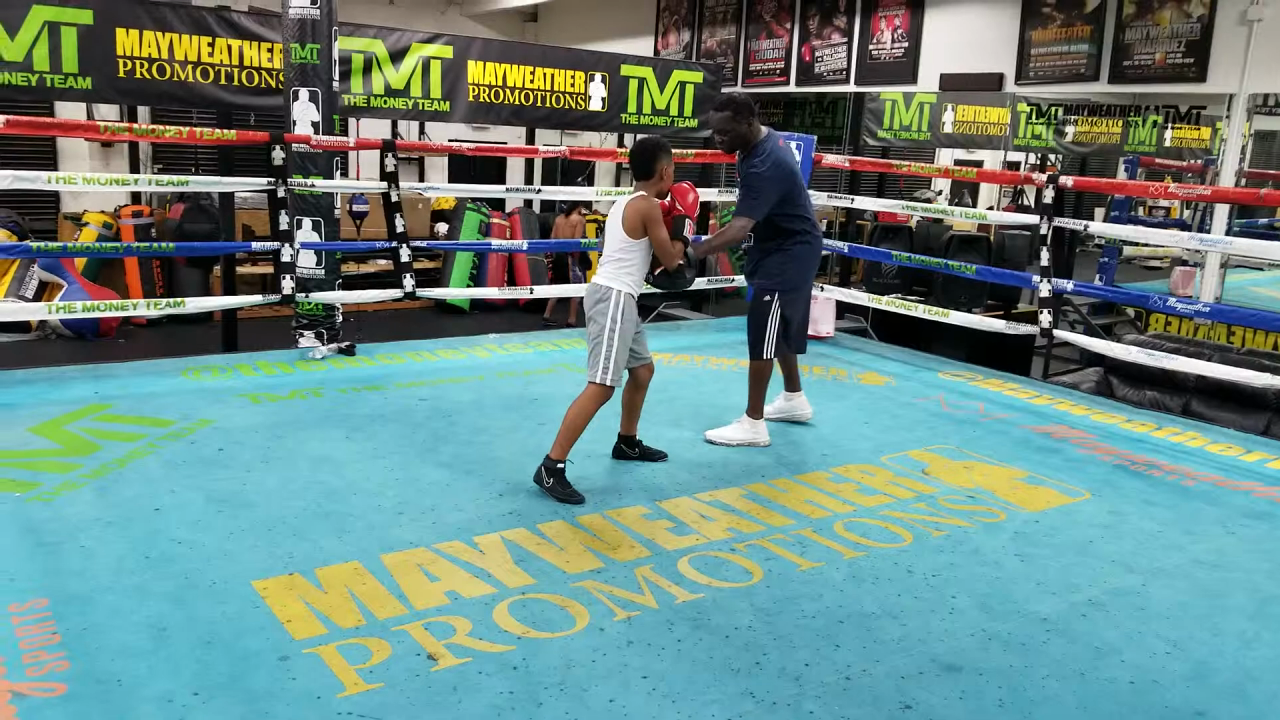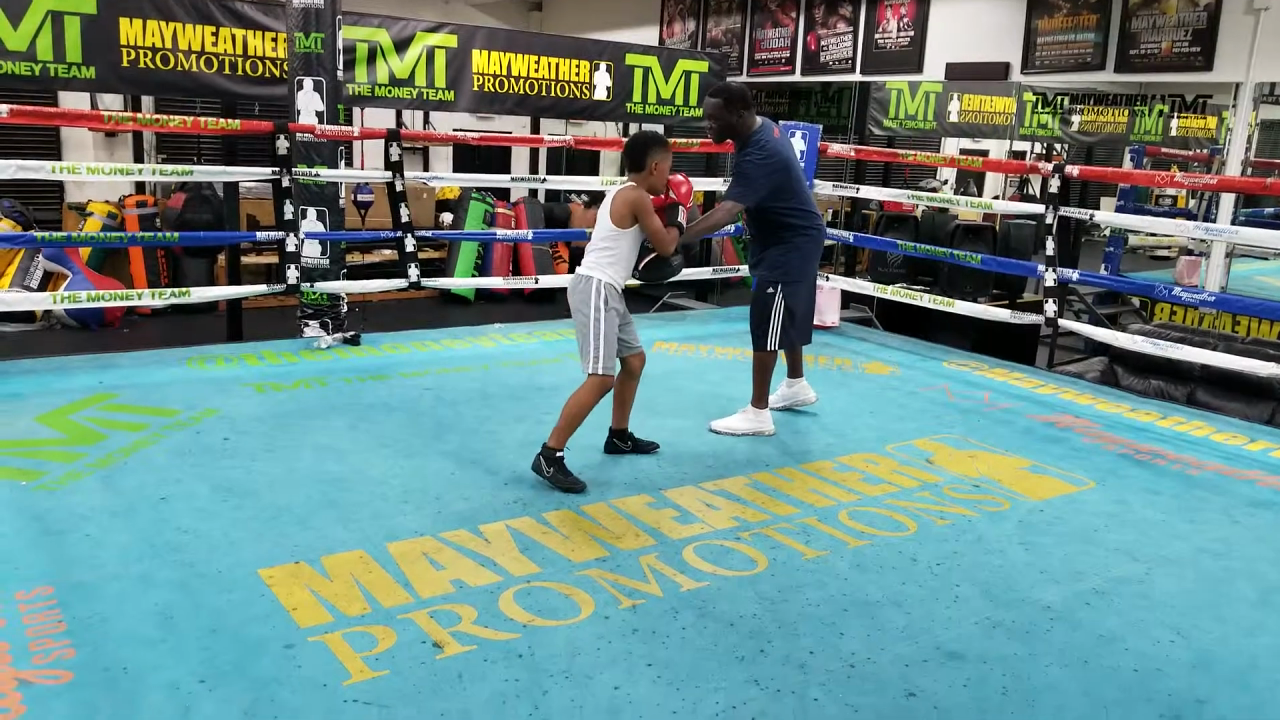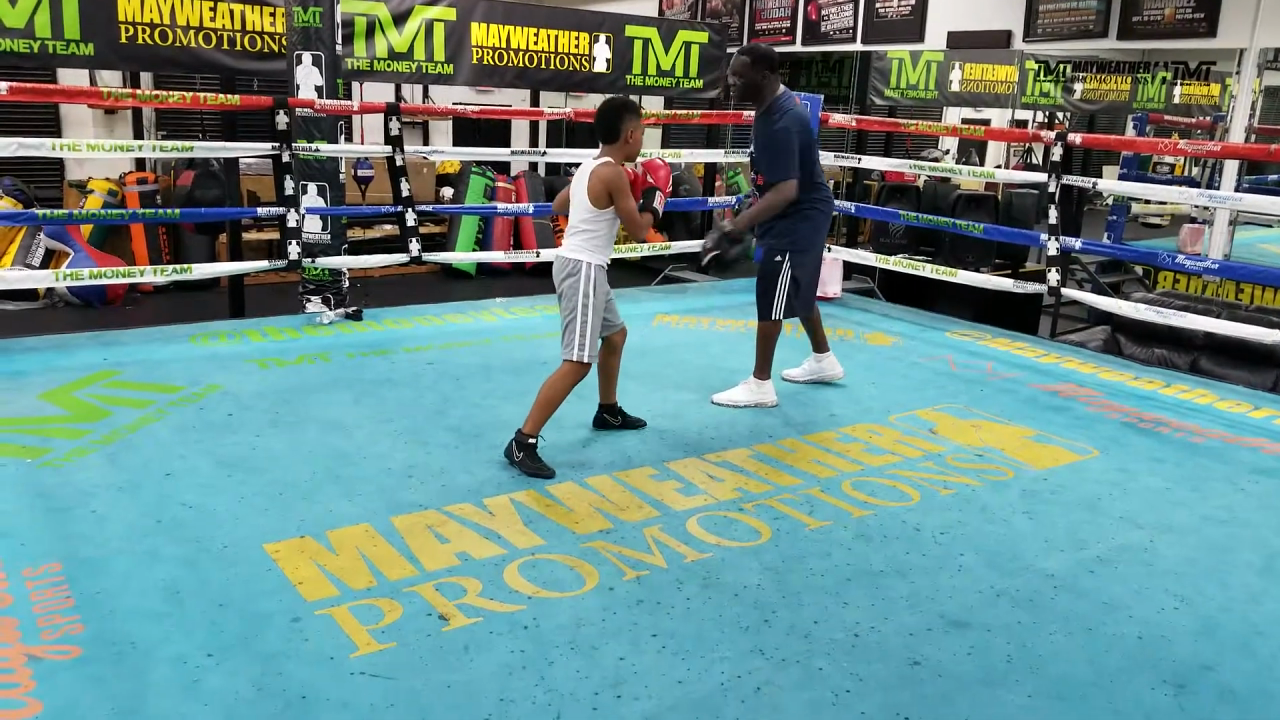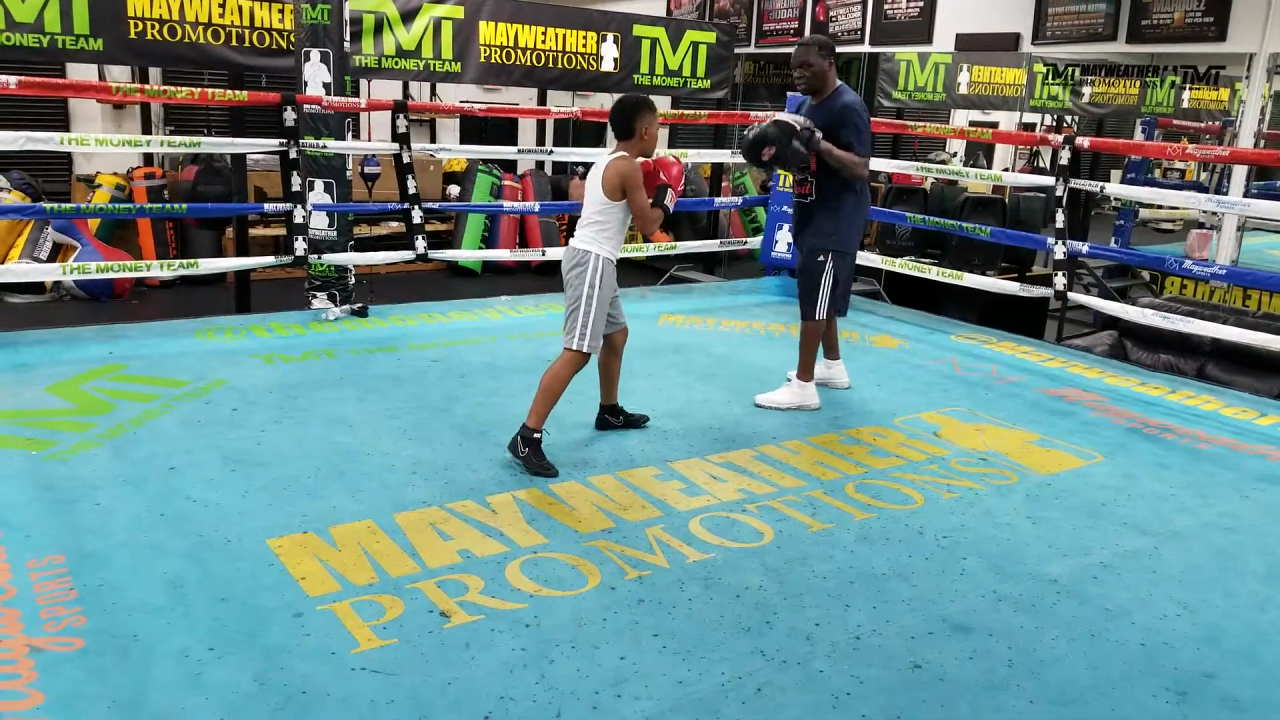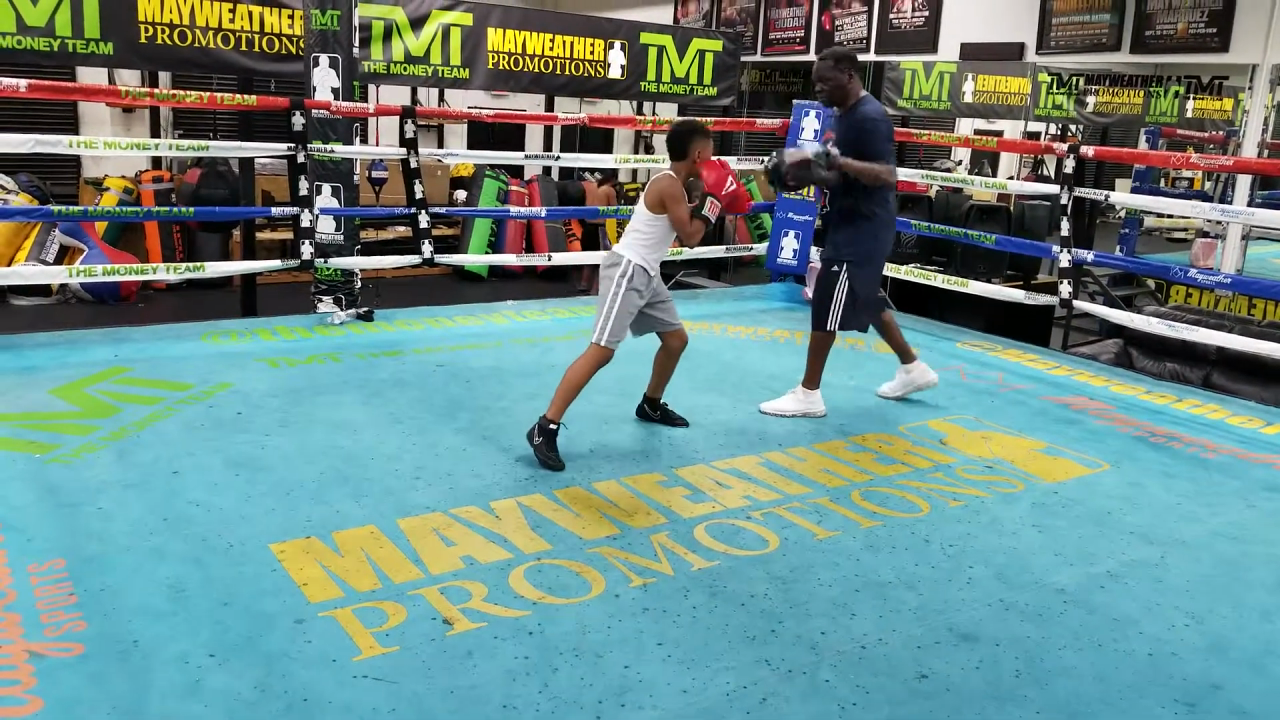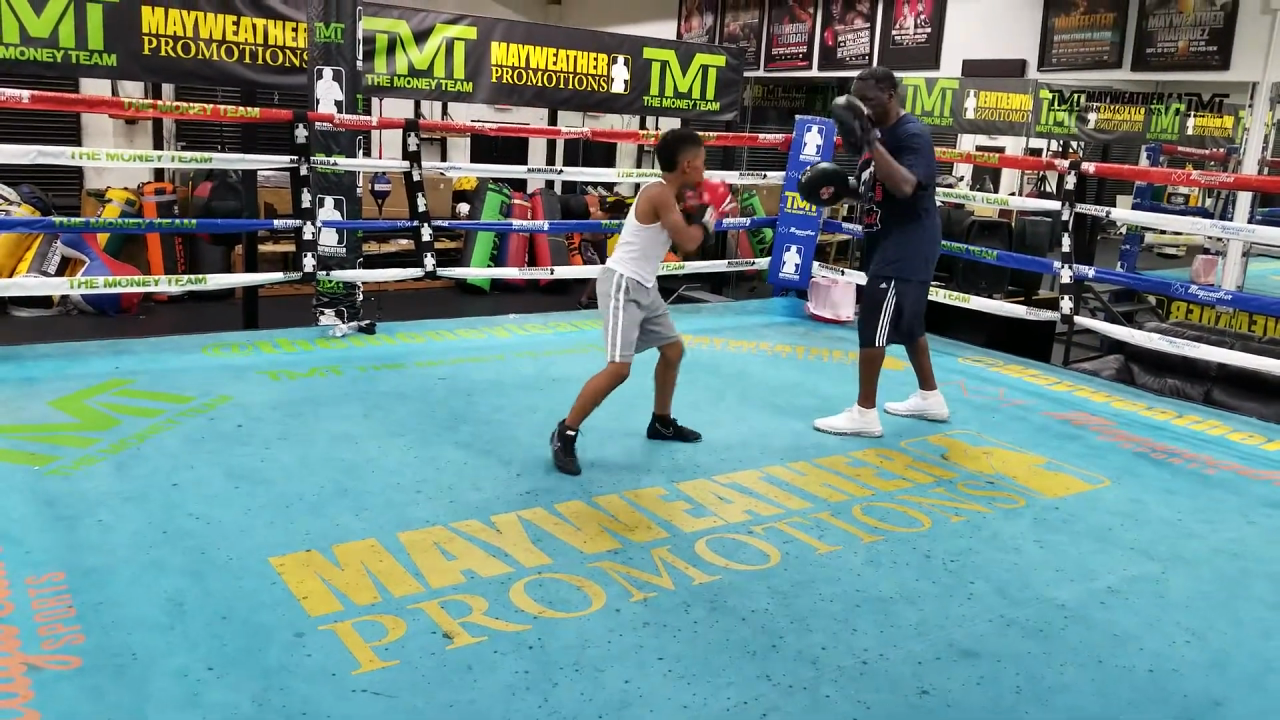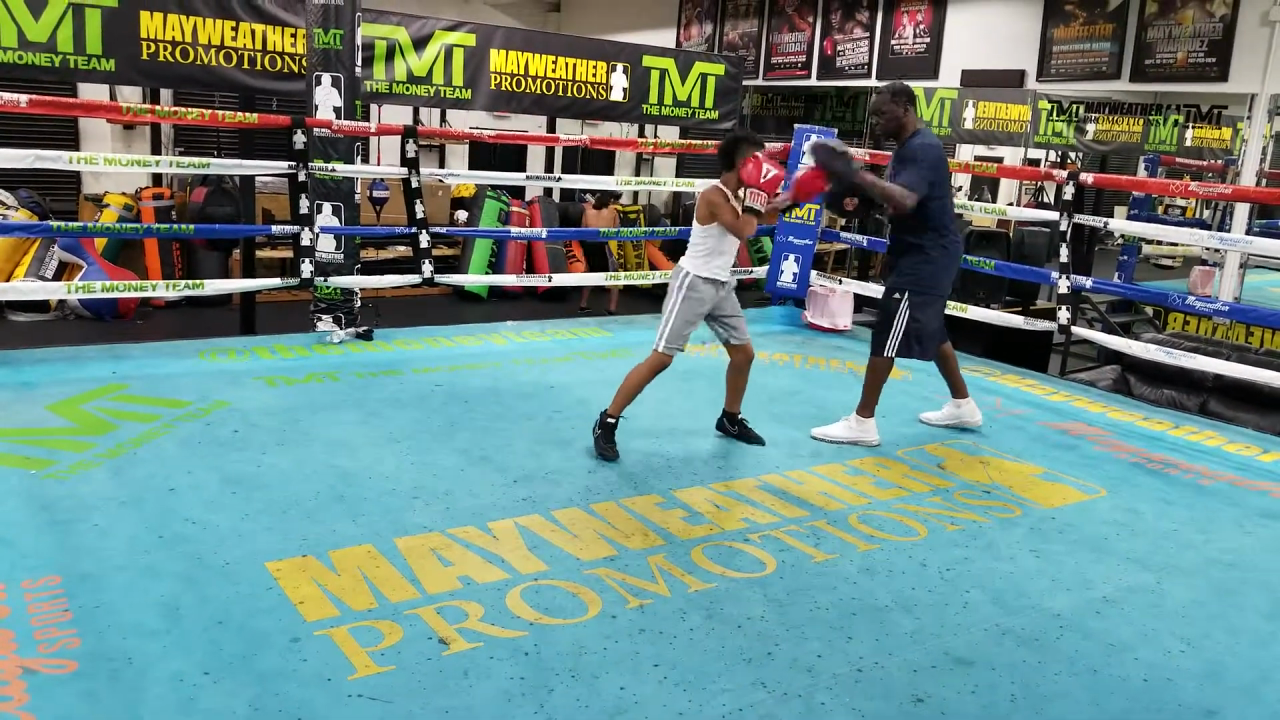
dt=0.7s
person 1, frame 1
left shoulder: (765, 164)
right shoulder: (764, 141)
left elbow: (739, 227)
left wrist: (692, 252)
left hip: (789, 252)
right hip: (782, 247)
left knee: (762, 332)
right knee: (781, 327)
left ankle: (753, 424)
right ankle: (794, 399)
person 1, frame 2
left shoulder: (760, 155)
right shoulder: (763, 128)
left elbow: (725, 212)
left wrist: (676, 238)
left hip: (791, 243)
right hip: (790, 237)
left knee: (766, 323)
right knee: (786, 315)
left ankle: (757, 414)
right ankle: (796, 386)
person 1, frame 3
left shoulder: (782, 121)
right shoulder: (771, 107)
left elbow: (785, 192)
left wrist: (733, 226)
right wrist: (748, 216)
left hip: (800, 217)
right hip: (797, 217)
left knee: (771, 296)
right knee: (797, 290)
left ankle: (760, 385)
right ankle: (823, 360)
person 1, frame 4
left shoulder: (848, 106)
right shoulder: (805, 105)
left elbow: (860, 169)
left wrist: (816, 140)
right wrist: (772, 151)
left hip: (838, 216)
right hip: (812, 213)
left knee: (815, 297)
right knee: (820, 294)
left ankle: (803, 386)
right ankle: (832, 366)
person 1, frame 5
left shoulder: (869, 117)
right shoulder: (844, 114)
left elbow: (885, 175)
left wrist: (833, 161)
right wrist: (812, 167)
left hip: (861, 226)
right hip: (851, 224)
left knee: (826, 306)
right knee: (868, 301)
left ankle: (808, 394)
right ankle: (914, 369)
person 1, frame 6
left shoulder: (912, 134)
right shoulder: (878, 132)
left elbow: (904, 186)
left wrist: (870, 142)
left hip: (908, 243)
right hip: (890, 241)
left knee: (873, 322)
right knee: (907, 320)
left ankle: (864, 413)
right ankle: (929, 397)
person 1, frame 7
left shoulder: (923, 148)
right shoulder: (905, 146)
left elbow: (903, 201)
left wrist: (857, 175)
right wrist: (864, 199)
left hip: (927, 257)
right hip: (920, 254)
left knee: (887, 336)
right knee: (930, 331)
left ankle: (862, 422)
right ankle: (963, 405)
person 2, frame 1
left shoulder: (625, 203)
right shoulder: (648, 206)
right elbow: (669, 260)
right wrist: (684, 220)
left hip: (616, 297)
right hip: (613, 298)
left knee: (643, 369)
right knee: (601, 386)
left ankle: (627, 443)
right ankle: (551, 467)
person 2, frame 2
left shoulder: (618, 195)
right shoulder: (637, 197)
right elbow: (666, 247)
right wrist: (678, 209)
left hip: (606, 290)
right hip: (595, 288)
left knee: (634, 360)
right knee: (600, 378)
left ankle: (619, 436)
right ankle: (550, 456)
person 2, frame 3
left shoulder: (588, 167)
right shoulder: (613, 174)
left elbow: (558, 207)
right elbow: (638, 231)
right wrist: (655, 194)
left hip: (583, 266)
right hip: (583, 269)
left knee: (615, 335)
right knee: (577, 362)
left ankle: (608, 412)
right ankle: (522, 443)
person 2, frame 4
left shoulder: (607, 163)
right shoulder: (629, 168)
right elbow: (648, 226)
right wrist: (668, 189)
left hip: (594, 260)
right hip: (592, 261)
left knee: (616, 335)
right knee: (577, 353)
left ankle: (610, 412)
right ankle: (527, 438)
person 2, frame 5
left shoulder: (675, 183)
right shoulder: (670, 186)
left elbow: (679, 223)
right elbow: (690, 237)
left wrist: (710, 198)
right wrist: (713, 199)
left hip: (646, 273)
right hip: (626, 270)
left knee: (676, 338)
right knee: (601, 350)
left ankle: (651, 405)
right ankle: (545, 429)
person 2, frame 6
left shoulder: (662, 192)
right shoulder: (660, 194)
right elbow: (687, 243)
left wrist: (692, 215)
right wrist: (710, 212)
left hip: (643, 285)
right hip: (623, 283)
left knee: (674, 350)
right knee: (618, 368)
left ankle: (661, 422)
right ankle: (566, 433)
person 2, frame 7
left shoulder: (736, 192)
right shoulder: (713, 194)
left elbow: (750, 222)
right elbow: (746, 230)
left wrist: (784, 198)
right wrist: (760, 191)
left hip: (720, 286)
right hip: (694, 282)
left knee: (744, 353)
right knee: (661, 357)
left ankle: (731, 419)
right ankle: (607, 424)
